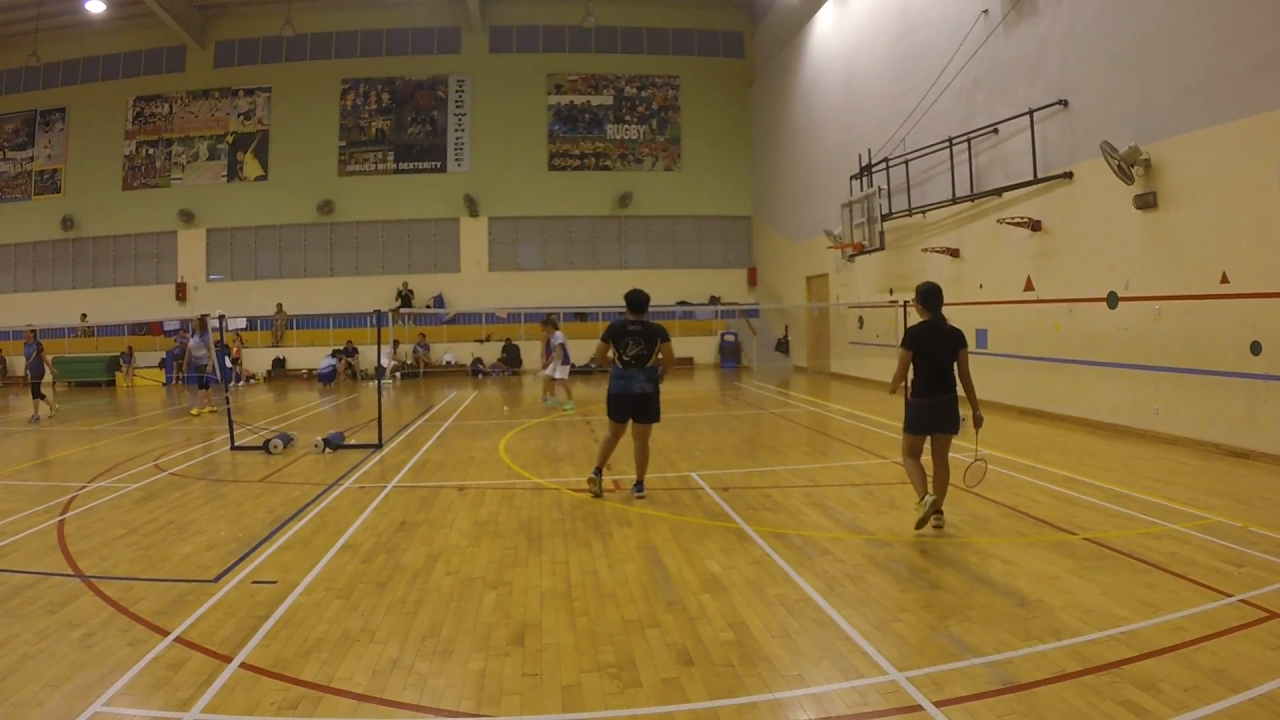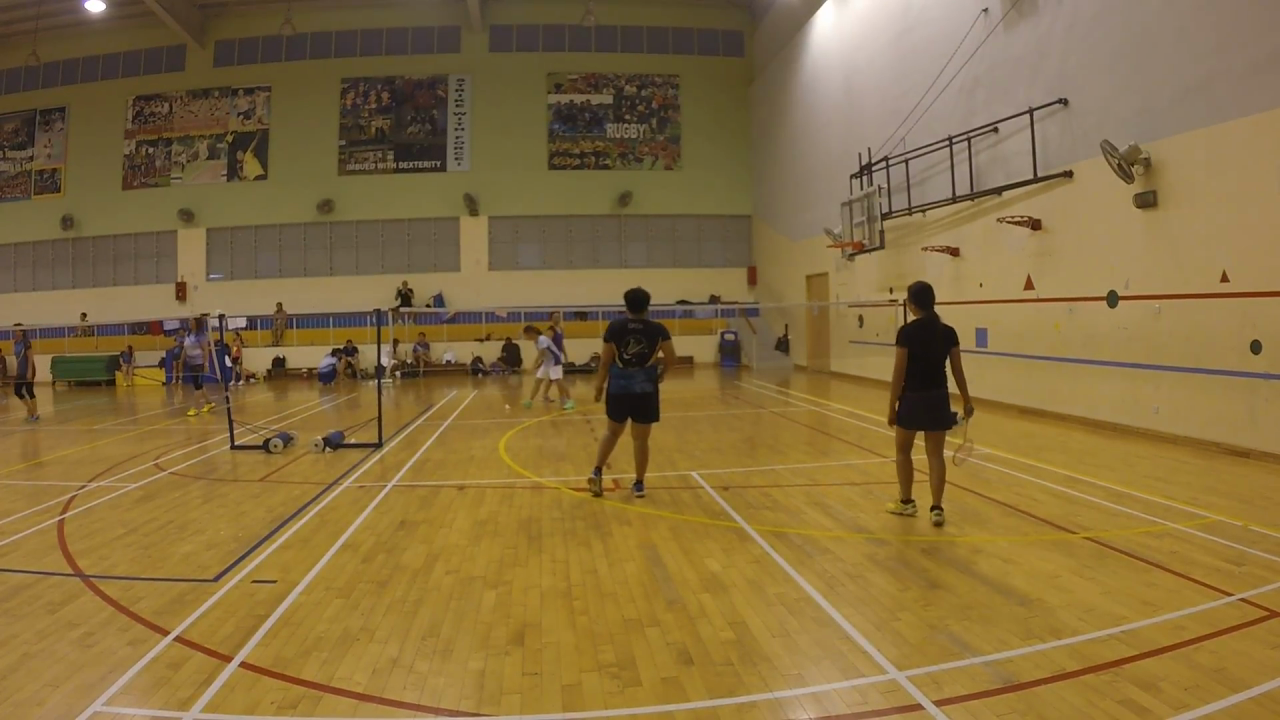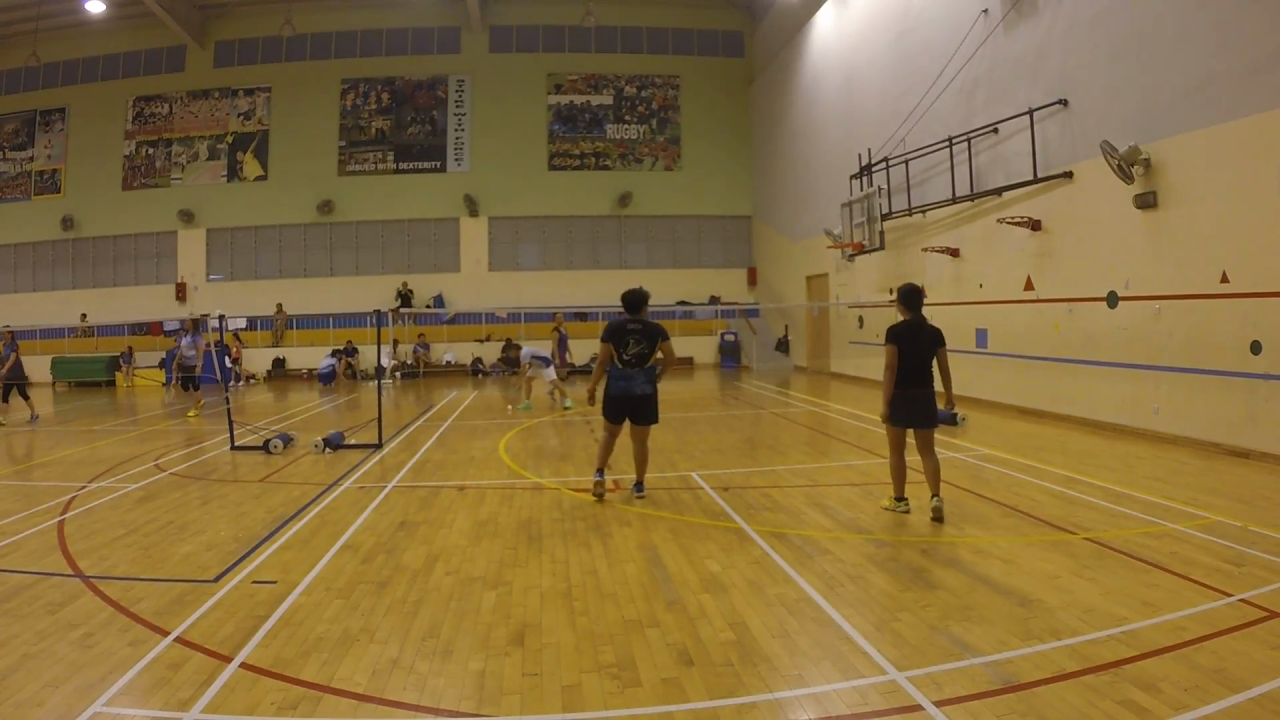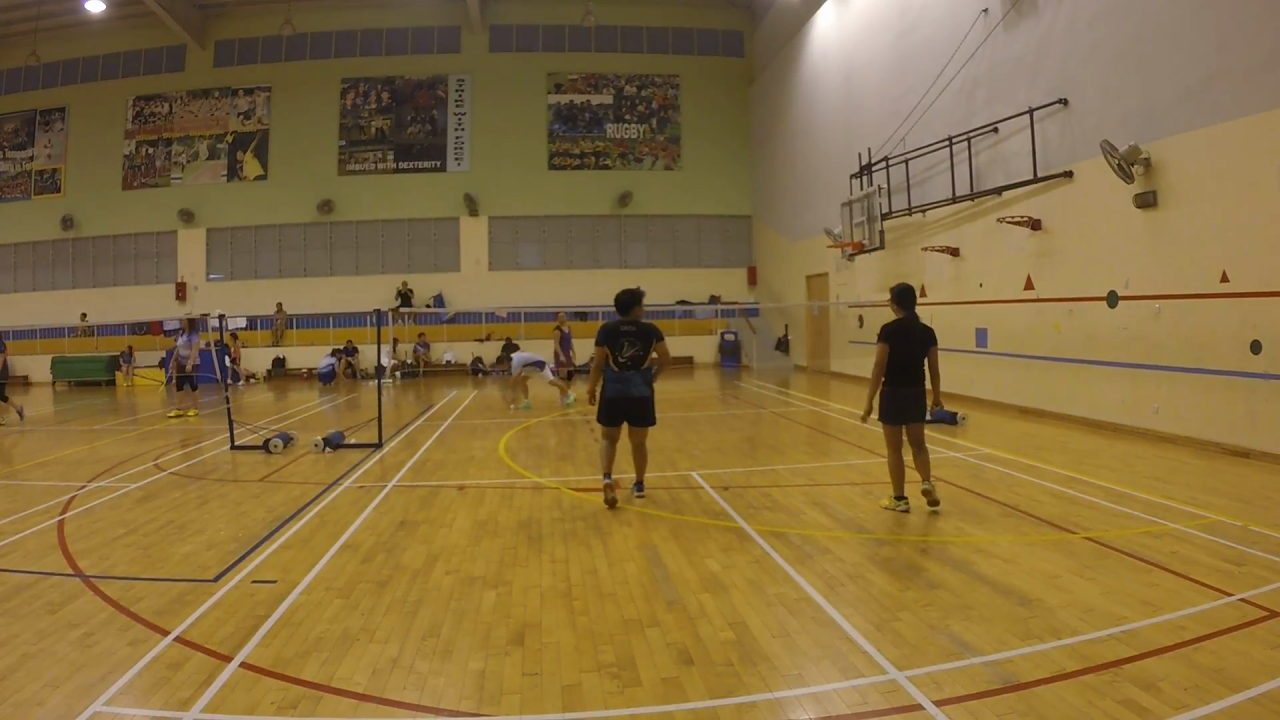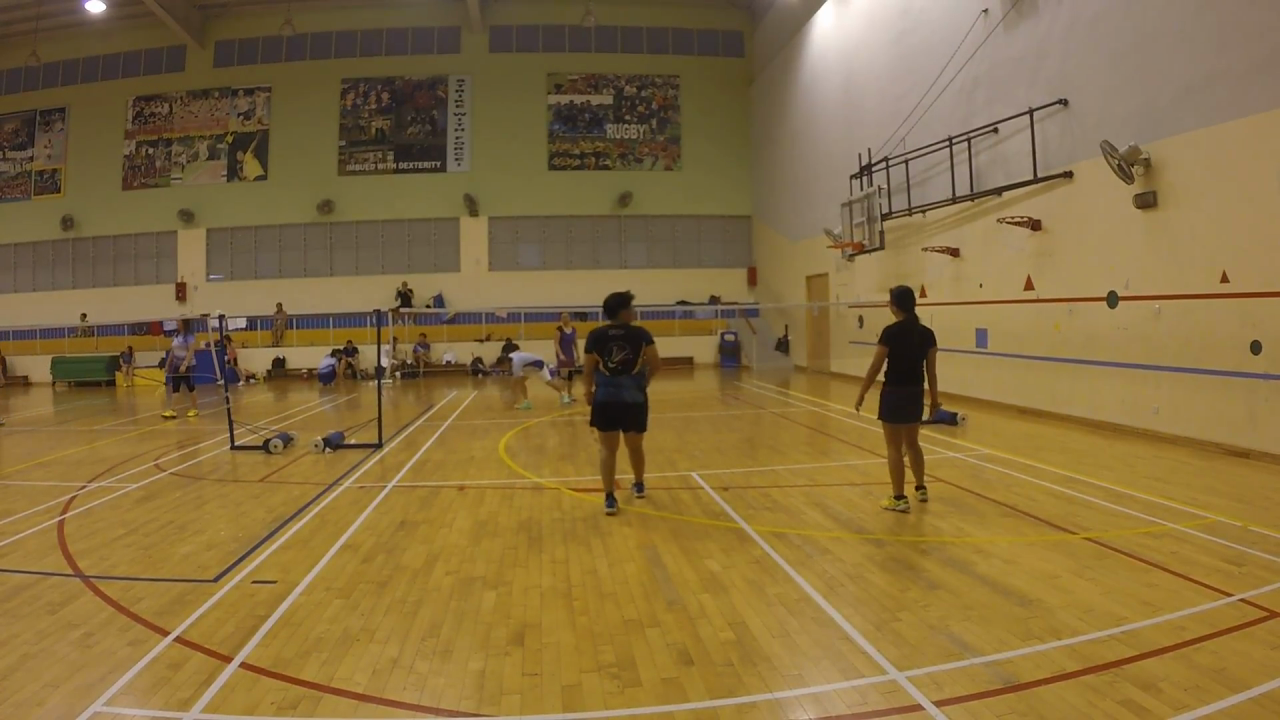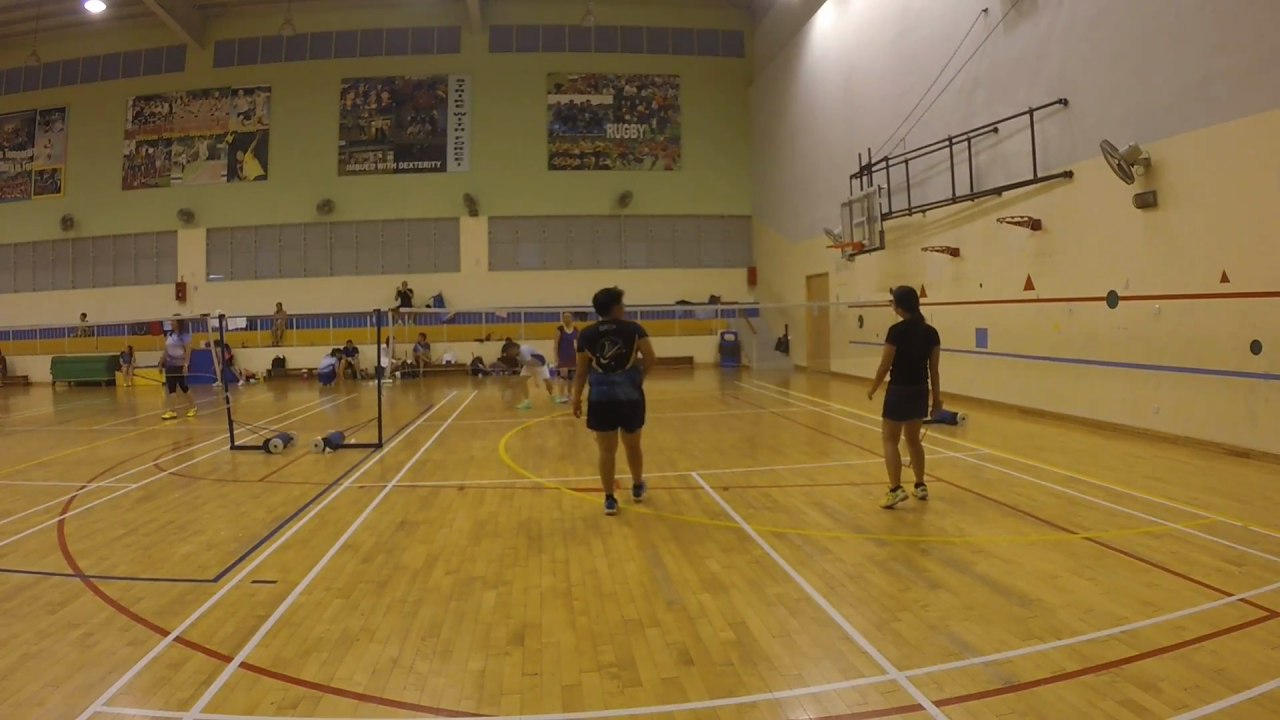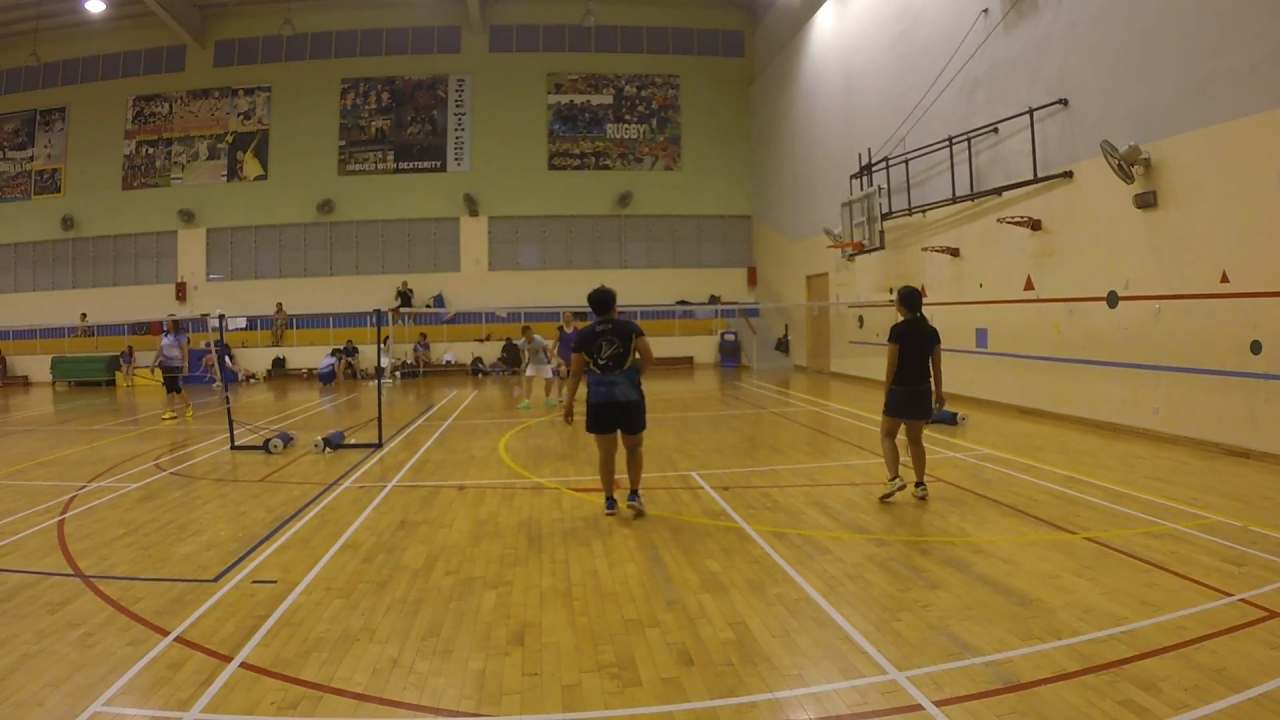
dt=0.2s
person 1, frame 1
left shoulder: (913, 334)
right shoulder: (956, 335)
left elbow: (901, 371)
right elbow: (965, 375)
left wrist: (893, 386)
right wrist: (975, 408)
left hip: (921, 403)
right hip: (947, 403)
left knee: (911, 456)
right knee: (940, 458)
left ankle: (926, 499)
right ankle: (937, 512)
person 1, frame 2
left shoulder: (907, 332)
right shoulder: (948, 332)
left elbow: (899, 372)
right elbow: (957, 370)
left wrist: (891, 405)
right wrist: (966, 400)
left hip: (912, 399)
right hip: (938, 398)
left knee: (903, 451)
right knee: (935, 454)
left ankle: (906, 502)
right ankle: (937, 509)
person 1, frame 3
left shoulder: (895, 332)
right shoulder: (934, 333)
left elbow: (890, 369)
right elbow: (944, 368)
left wrist: (885, 404)
right wrist: (949, 395)
left hip: (901, 397)
right hip: (925, 397)
left knee: (897, 450)
right knee: (927, 450)
left ankle: (899, 500)
right ankle: (935, 498)
person 1, frame 4
left shoulder: (889, 330)
right shoulder: (927, 332)
left elbow: (879, 367)
right elbow: (934, 368)
left wrist: (869, 401)
right wrist: (936, 396)
left hip: (893, 394)
right hip: (916, 394)
left knee: (894, 448)
right knee: (918, 443)
left ankle: (899, 499)
right ankle: (928, 485)
person 1, frame 5
left shoulder: (891, 332)
right shoulder: (927, 333)
left elbow: (875, 367)
right elbow: (931, 370)
left wrist: (861, 395)
right wrist: (934, 398)
left hip: (894, 394)
right hip: (915, 394)
left knee: (894, 447)
right knee: (912, 443)
left ankle: (899, 498)
right ankle: (921, 489)
person 1, frame 6
left shoulder: (897, 331)
right shoulder: (931, 332)
left elbow: (885, 366)
right elbow: (934, 368)
left wrist: (873, 388)
right wrist: (936, 396)
left hip: (899, 392)
right hip: (920, 392)
left knee: (890, 442)
right knee: (913, 439)
left ankle: (897, 489)
right ankle: (920, 486)
person 1, frame 7
left shoulder: (899, 330)
right shoulder: (931, 331)
left elbow: (891, 367)
right elbow: (937, 366)
left wrist: (887, 392)
right wrist: (939, 393)
left hip: (901, 391)
right hip: (923, 391)
left knee: (887, 436)
right knee: (915, 439)
left ankle: (895, 481)
right ankle: (921, 485)
person 2, frame 1
left shoulder: (614, 328)
right shoulder: (657, 331)
left elbow: (599, 355)
right elbow: (670, 360)
right wrist: (661, 373)
left hip: (619, 389)
right hip: (646, 391)
left knee: (613, 433)
right knee: (641, 439)
left ankle: (597, 472)
right ankle: (639, 484)
person 2, frame 2
left shoulder: (614, 327)
right shoulder: (658, 329)
left elbow: (605, 361)
right elbow: (671, 359)
left wrist: (599, 385)
right wrist: (661, 373)
left hip: (618, 389)
right hip: (645, 390)
left knee: (612, 432)
right knee: (640, 439)
left ankle: (596, 472)
right ankle: (639, 484)
person 2, frame 3
left shoulder: (612, 328)
right shoulder: (656, 330)
left elbow: (602, 361)
right elbow: (670, 359)
left wrist: (592, 386)
right wrist: (659, 373)
left hip: (616, 391)
right hip: (644, 392)
left knee: (610, 433)
right knee: (640, 441)
left ankle: (599, 474)
right ankle: (639, 485)
person 2, frame 4
left shoulder: (606, 330)
right shoulder: (651, 331)
left elbow: (597, 364)
right elbow: (666, 360)
left wrist: (591, 388)
right wrist: (654, 374)
left hip: (612, 394)
right hip: (641, 394)
left knee: (609, 440)
right knee: (638, 442)
left ankle: (607, 479)
right ankle: (639, 484)
person 2, frame 5
left shoulder: (595, 336)
right shoulder: (641, 334)
left elbow: (588, 370)
right elbow: (656, 364)
left wrist: (588, 391)
right wrist: (646, 379)
left hip: (605, 399)
right hip: (635, 398)
left knee: (608, 449)
right knee: (635, 445)
left ankle: (609, 498)
right ankle: (639, 485)
person 2, frame 6
left shoulder: (587, 334)
right shoulder: (633, 329)
left elbow: (581, 371)
right elbow: (650, 358)
left wrist: (577, 398)
right wrist: (641, 375)
left hip: (600, 398)
right hip: (630, 396)
left knee: (606, 450)
right knee: (632, 444)
left ankle: (609, 500)
right ankle: (638, 487)
person 2, frame 7
left shoulder: (583, 335)
right shoulder: (630, 328)
left elbow: (576, 373)
right elbow: (648, 358)
left wrist: (569, 403)
left hip: (599, 400)
right hip: (630, 397)
left knee: (606, 452)
right knee: (634, 446)
left ankle: (609, 501)
right ankle: (634, 494)
